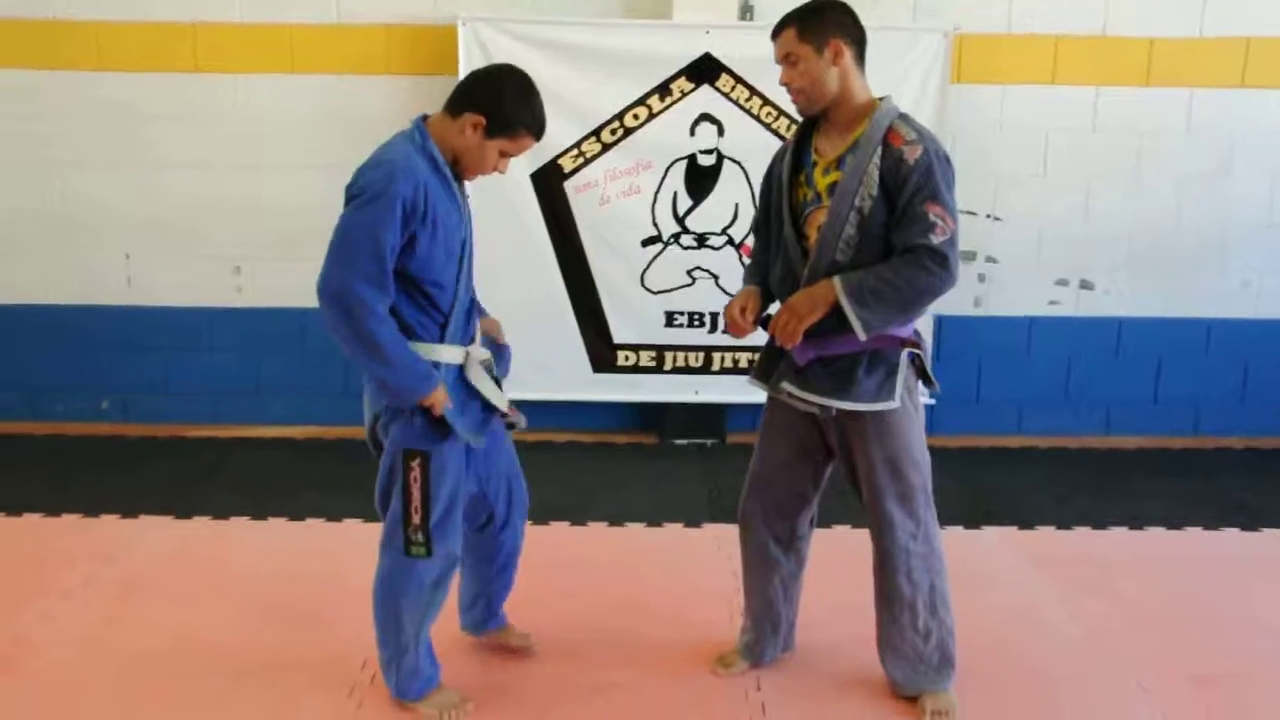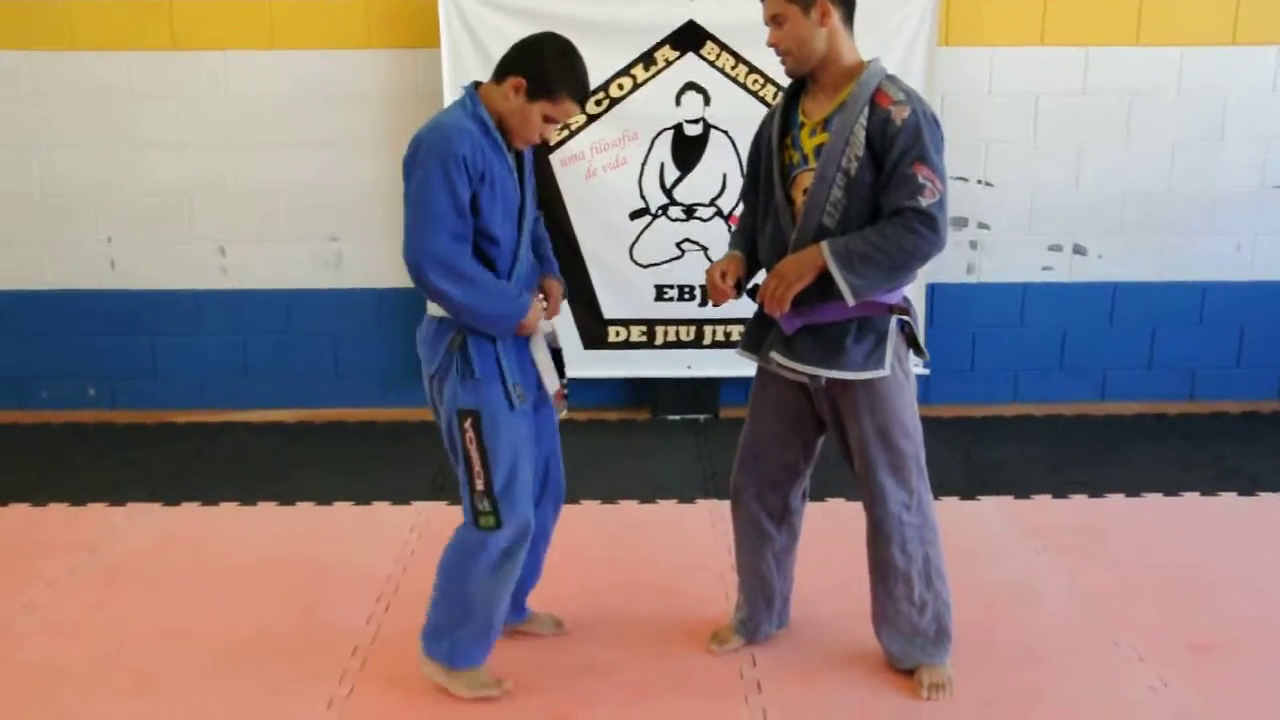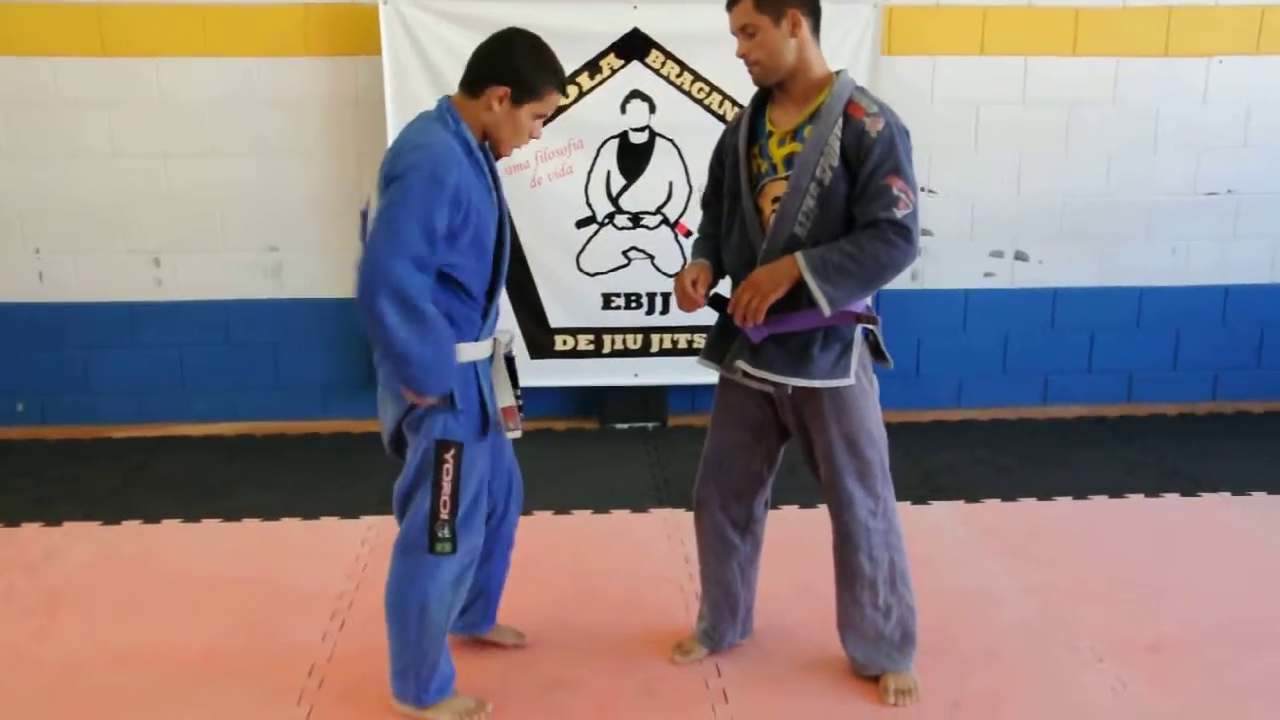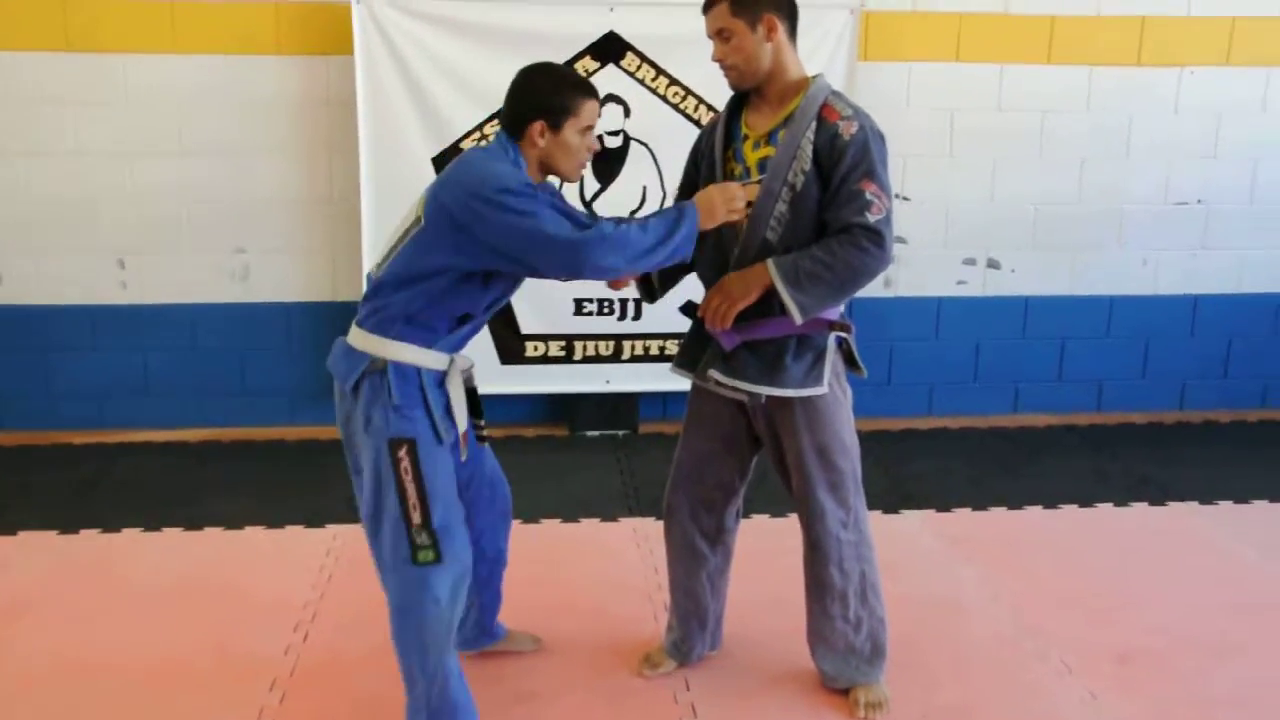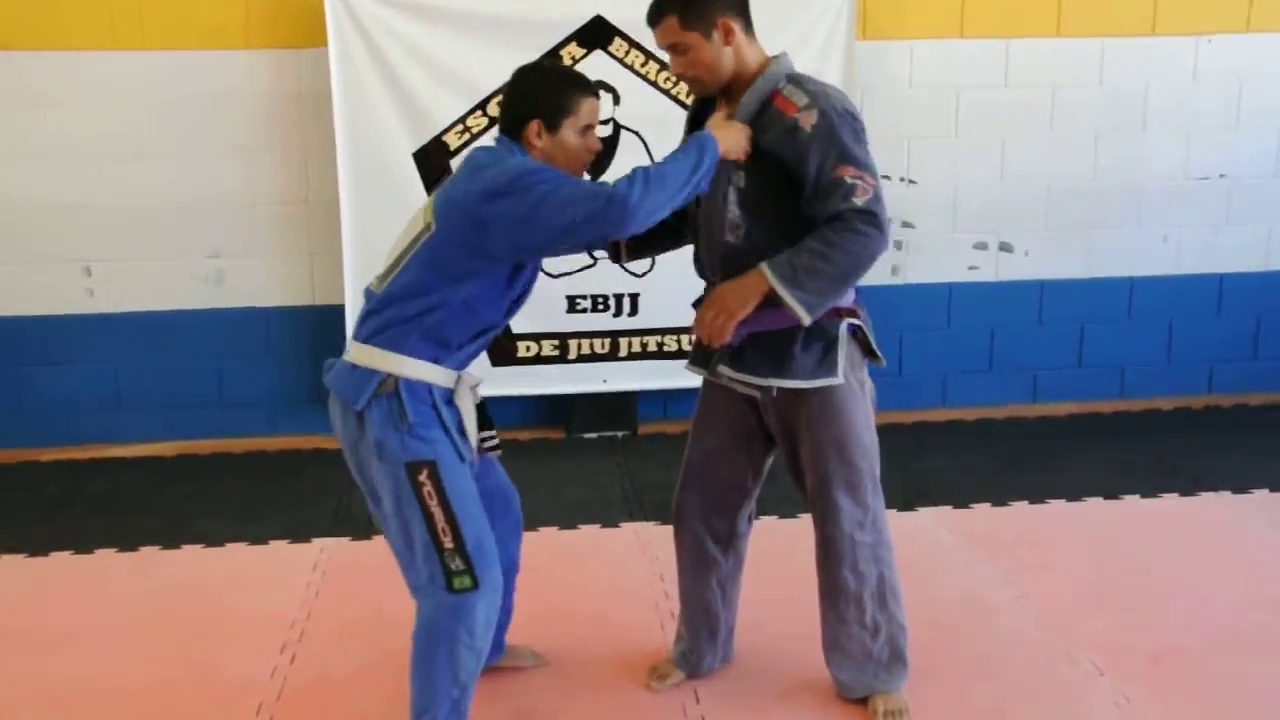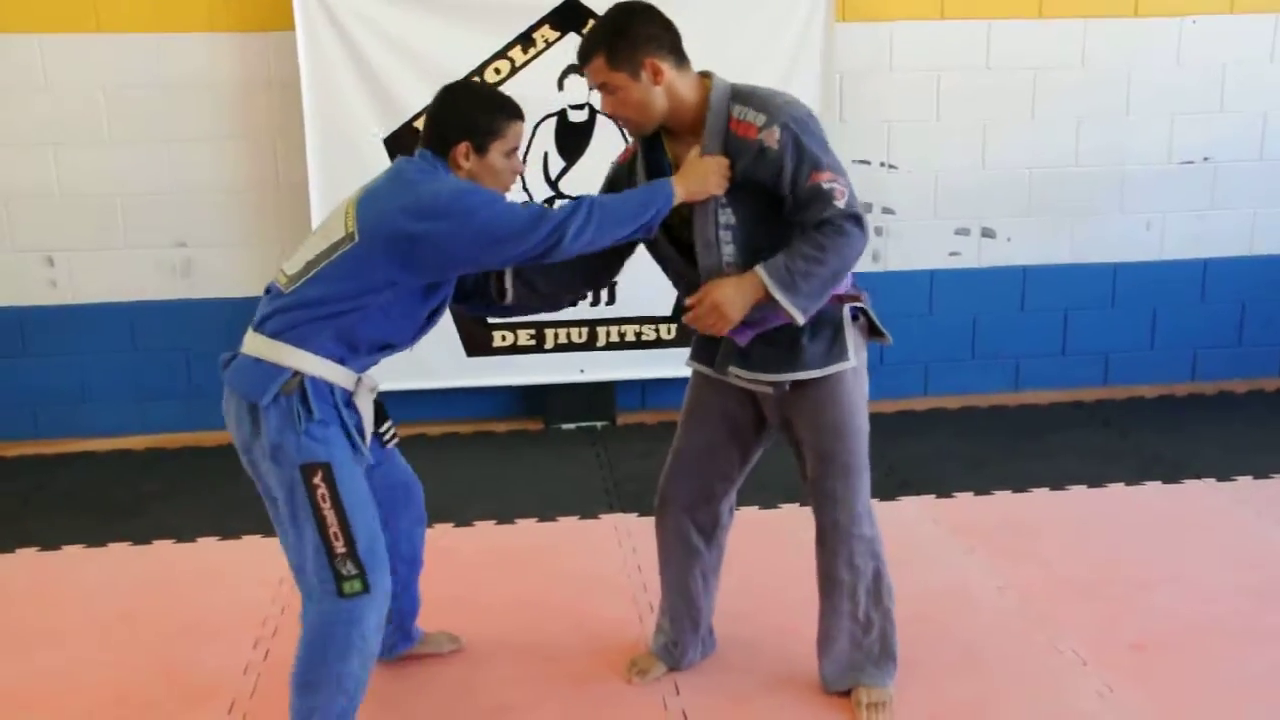
dt=0.7s
person 1, frame 1
left shoulder: (908, 151)
right shoulder: (793, 155)
left elbow: (933, 264)
left wrist: (832, 294)
right wrist: (755, 291)
left hip: (874, 373)
right hip: (797, 367)
left knee: (902, 529)
right knee: (768, 512)
right ankle: (763, 638)
person 1, frame 2
left shoulder: (896, 113)
right shoulder: (781, 118)
left elbow: (921, 227)
left wrist: (820, 258)
right wrist: (738, 256)
left hip: (864, 339)
right hip: (787, 334)
left knee: (895, 500)
right knee: (759, 486)
left ankle: (919, 643)
right ankle: (759, 613)
person 1, frame 3
left shoulder: (866, 124)
right shoulder: (744, 128)
left elbow: (894, 237)
right elbow: (717, 215)
left wrist: (793, 270)
right wrist: (703, 264)
left hip: (829, 349)
right hip: (749, 344)
left knee: (860, 508)
right knee: (722, 496)
left ankle: (884, 650)
right ankle: (721, 623)
person 1, frame 4
left shoulder: (843, 129)
right shoulder: (720, 132)
left elbow: (867, 244)
left wrist: (762, 278)
right wrist: (645, 266)
left hip: (803, 358)
right hip: (722, 352)
left knee: (832, 518)
right knee: (693, 505)
right ankle: (690, 635)
person 1, frame 5
left shoulder: (810, 115)
right shoulder: (711, 114)
left elbow: (858, 232)
right elbow: (687, 216)
left wrist: (755, 287)
left hip: (817, 351)
right hip: (736, 353)
left knee: (849, 519)
right knee: (704, 508)
right ankle: (701, 648)
person 1, frame 6
left shoulder: (773, 124)
right shoulder: (641, 160)
left elbow: (842, 228)
right elbow: (587, 259)
left wrist: (752, 287)
right wrist: (492, 276)
left hip: (814, 342)
right hip: (728, 351)
left knee: (843, 513)
right knee: (686, 500)
right ankle: (681, 640)
person 2, frame 1
left shoulder: (442, 169)
right shoulder: (395, 178)
right elbow: (346, 291)
left wrist: (476, 317)
right wrist: (415, 383)
left hip: (466, 375)
right hip: (421, 391)
left knee: (501, 503)
right knee: (423, 544)
left ankle: (484, 616)
person 2, frame 2
left shoulder: (511, 141)
right shoulder: (449, 142)
right elbow: (433, 259)
left wrist: (547, 274)
right wrist: (514, 311)
left hip: (521, 344)
right hip: (473, 352)
left knee: (540, 492)
right knee: (502, 515)
left ankle: (506, 609)
right ankle: (452, 651)
person 2, frame 3
left shoulder: (456, 145)
right shoulder: (431, 159)
right elbow: (388, 280)
left wrist: (456, 368)
right wrist: (432, 373)
left hip: (462, 366)
right hip: (440, 382)
left knee: (497, 499)
right knee: (443, 537)
left ankle: (472, 617)
person 2, frame 4
left shoulder: (515, 181)
right shoulder: (486, 185)
left elbow: (581, 232)
right elbow: (587, 250)
left wrist: (691, 215)
right wrist: (693, 218)
left hip: (428, 376)
right hip: (390, 381)
left knee: (486, 504)
right knee: (434, 556)
left ankle: (477, 628)
person 2, frame 5
left shoulder: (499, 178)
right shoulder: (507, 185)
left elbow: (590, 223)
right elbow: (620, 210)
right wrist: (709, 145)
left hip: (414, 391)
right hip: (394, 399)
left knee: (495, 512)
right knee: (465, 579)
left ankle: (485, 647)
person 2, frame 6
left shoulder: (415, 194)
right shoulder: (437, 204)
left elbow: (478, 287)
right elbow: (554, 232)
right wrist: (677, 190)
left hip: (313, 388)
right hip: (288, 396)
left knee: (397, 504)
right knee: (354, 580)
left ankle: (391, 637)
